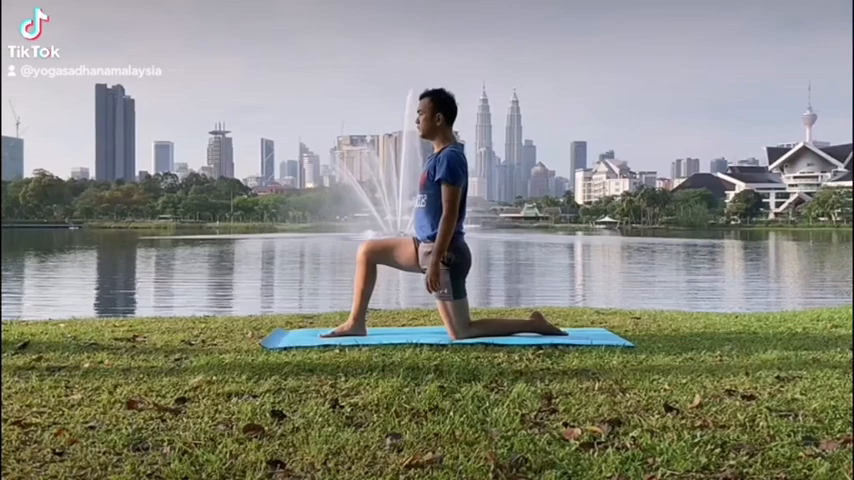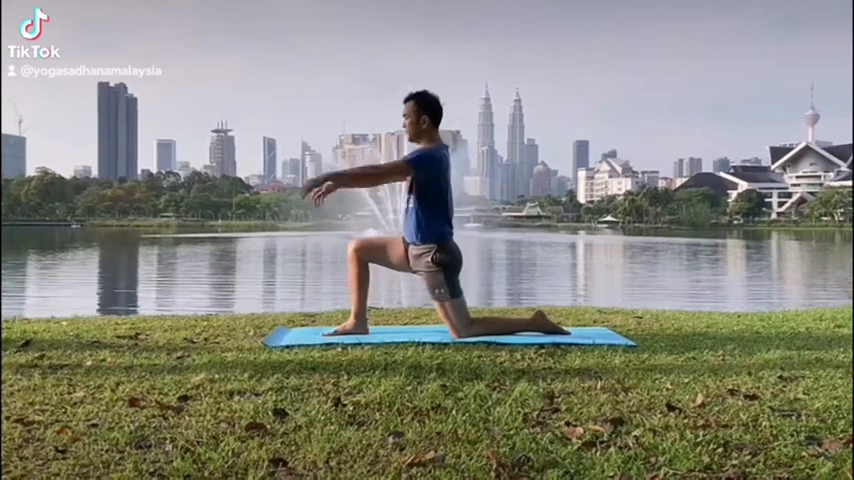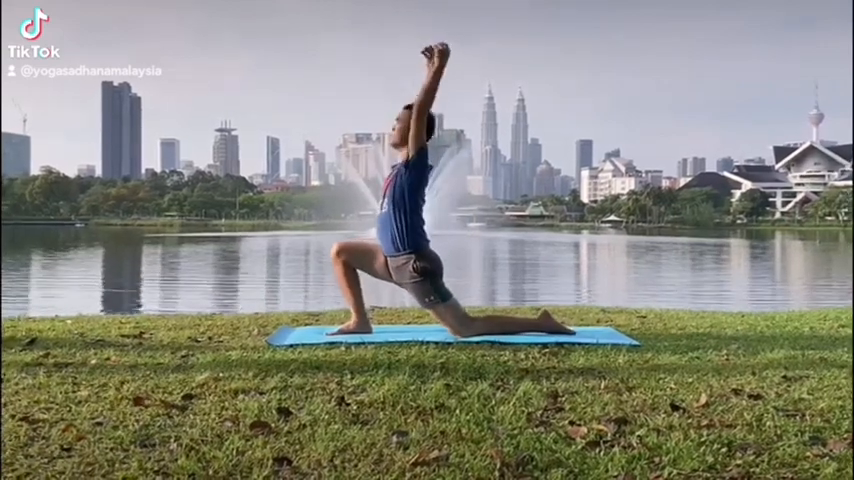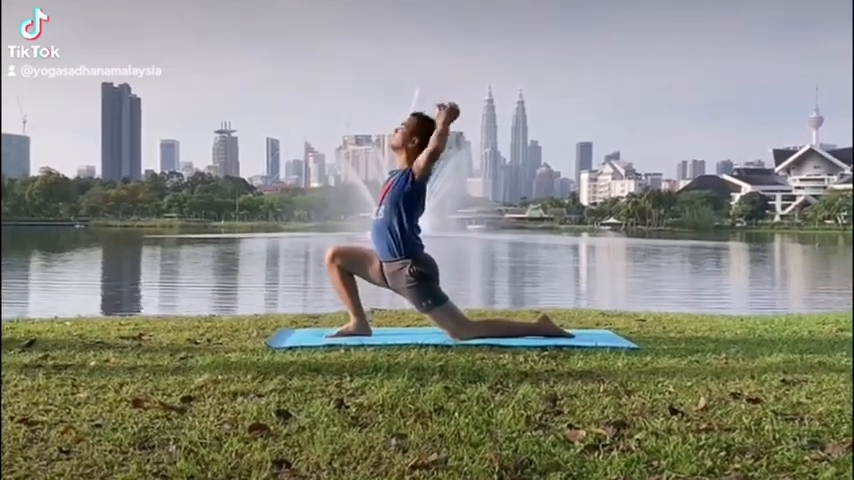
dt=1s
person 1, frame 1
left shoulder: (450, 158)
right shoulder: (439, 155)
left elbow: (450, 214)
left wrist: (434, 264)
left hip: (444, 252)
right hip: (426, 245)
left knee: (461, 332)
right knee: (367, 251)
left ankle: (533, 324)
right ankle: (356, 323)
person 1, frame 2
left shoulder: (429, 157)
right shoulder: (431, 155)
left elbow: (378, 174)
right elbow: (383, 174)
left wrist: (332, 177)
right wrist: (338, 181)
left hip: (435, 255)
right hip: (417, 247)
left knee: (463, 330)
right knee: (357, 249)
left ankle: (534, 323)
right ankle: (358, 321)
person 1, frame 3
left shoulder: (415, 164)
right shoulder: (404, 166)
left elbow: (420, 112)
right elbow: (419, 111)
left wrist: (438, 68)
right wrist: (433, 69)
left hip: (415, 265)
right hip: (395, 259)
left knee: (466, 328)
right knee: (340, 252)
left ankle: (540, 323)
right ankle: (359, 321)
person 1, frame 4
left shoulder: (413, 174)
right shoulder: (401, 175)
left elbow: (434, 150)
left wrist: (445, 121)
left hip: (410, 270)
right hip: (391, 265)
left knee: (464, 332)
right knee: (336, 257)
left ankle: (538, 327)
right ankle: (359, 323)
